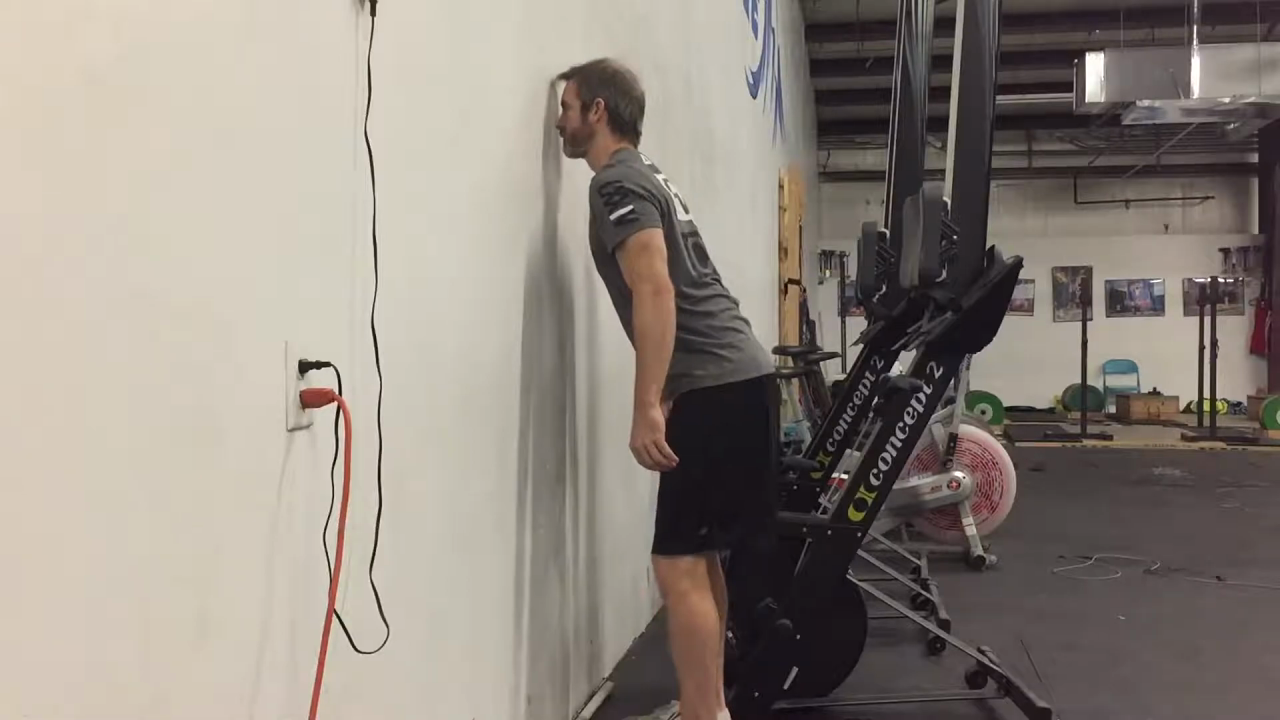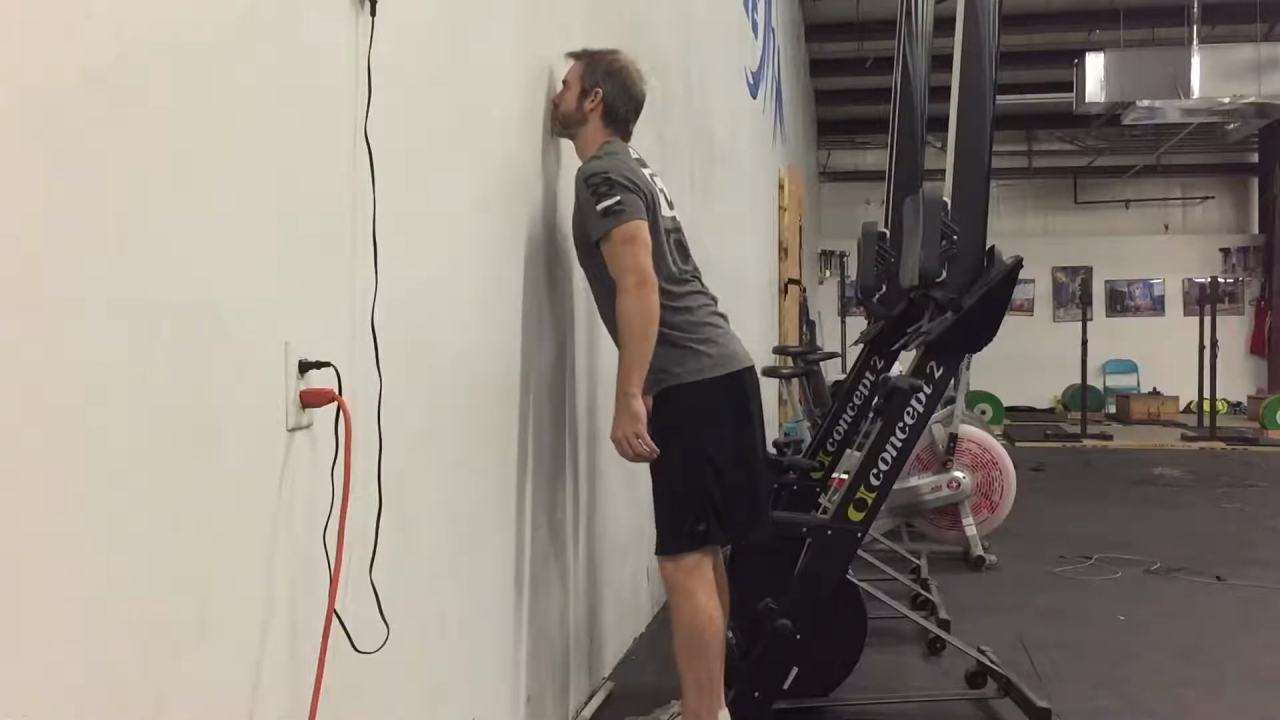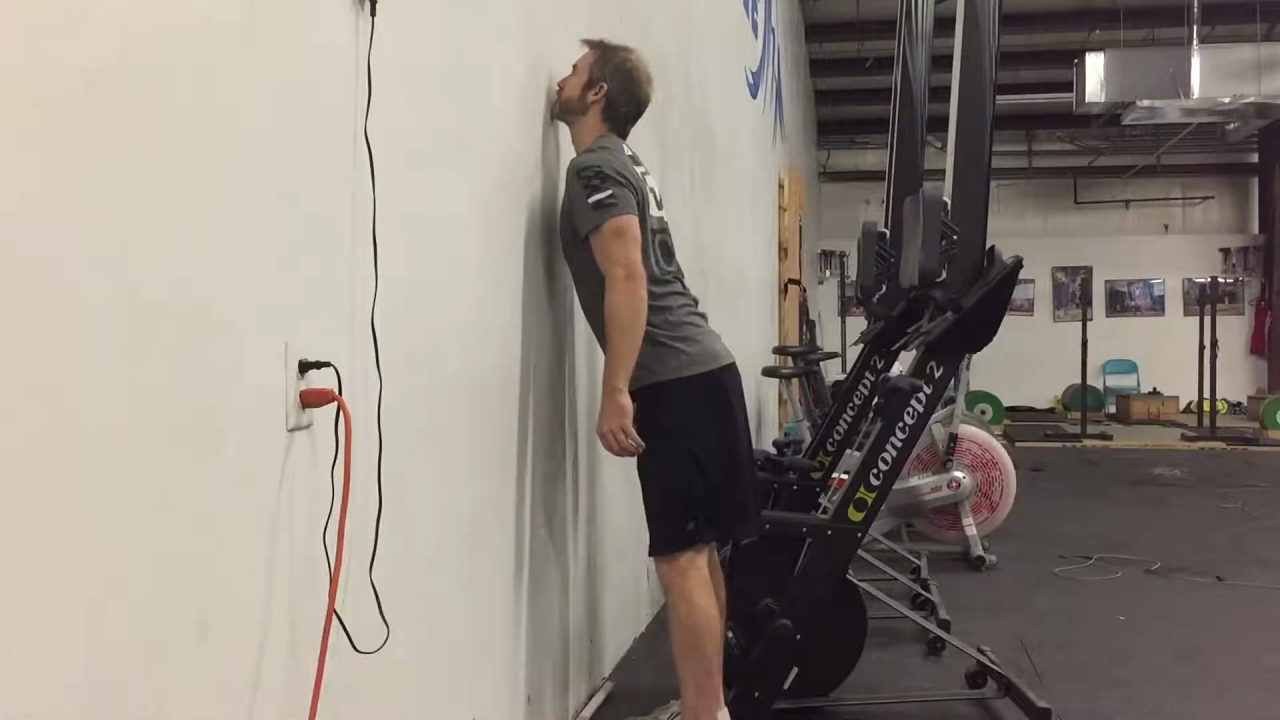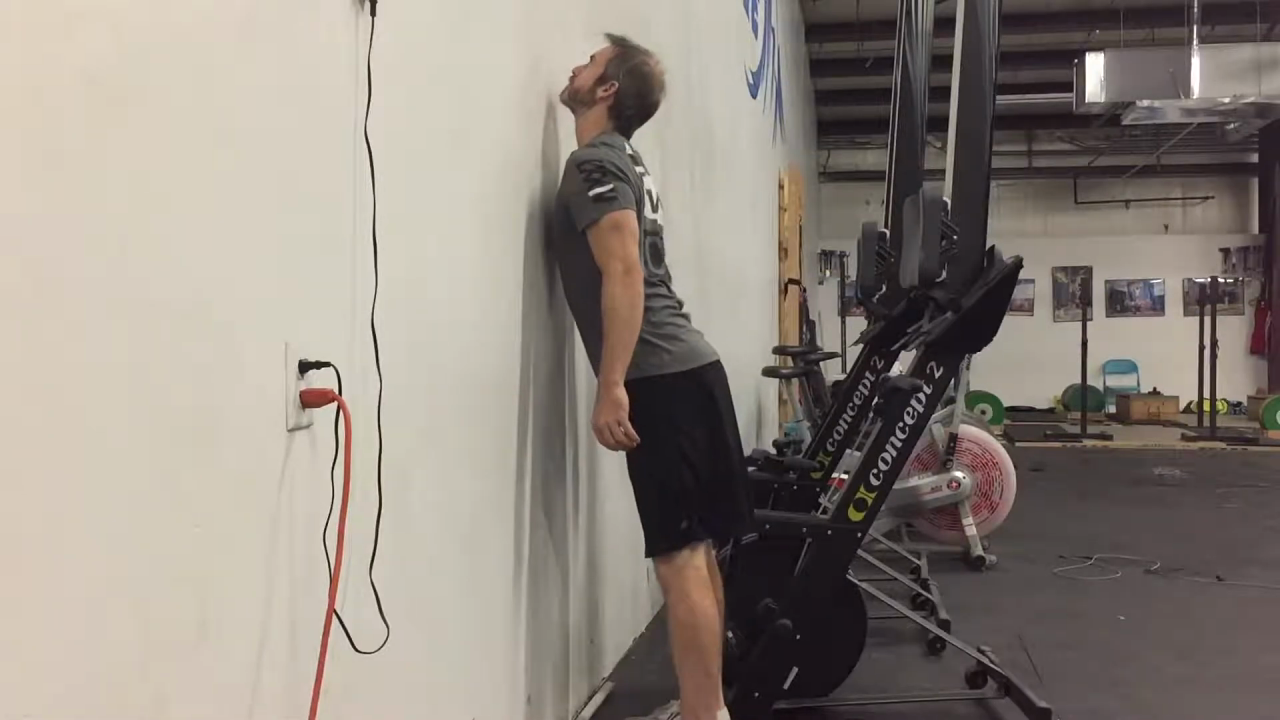
dt=0.5s
person 1, frame 1
left shoulder: (617, 184)
right shoulder: (642, 175)
left elbow: (656, 292)
left wrist: (646, 409)
right wrist: (664, 398)
left hip: (716, 388)
right hip: (736, 376)
left knee: (679, 565)
right knee: (699, 556)
person 1, frame 2
left shoulder: (603, 175)
right shoulder: (630, 168)
left elbow: (639, 285)
left wrist: (628, 401)
right wrist: (648, 390)
left hip: (696, 384)
right hip: (716, 372)
left knee: (684, 562)
right knee: (701, 554)
person 1, frame 3
left shoulder: (594, 168)
right shoulder: (623, 165)
left elbow: (627, 280)
left wrist: (614, 394)
right wrist: (628, 387)
left hip: (675, 380)
right hip: (701, 369)
left knee: (680, 558)
right knee: (698, 550)
person 1, frame 4
left shoulder: (593, 163)
right shoulder: (623, 161)
left elbow: (623, 274)
left wrist: (610, 386)
left hip: (661, 379)
right hip: (687, 368)
left knee: (679, 555)
right knee: (695, 549)
